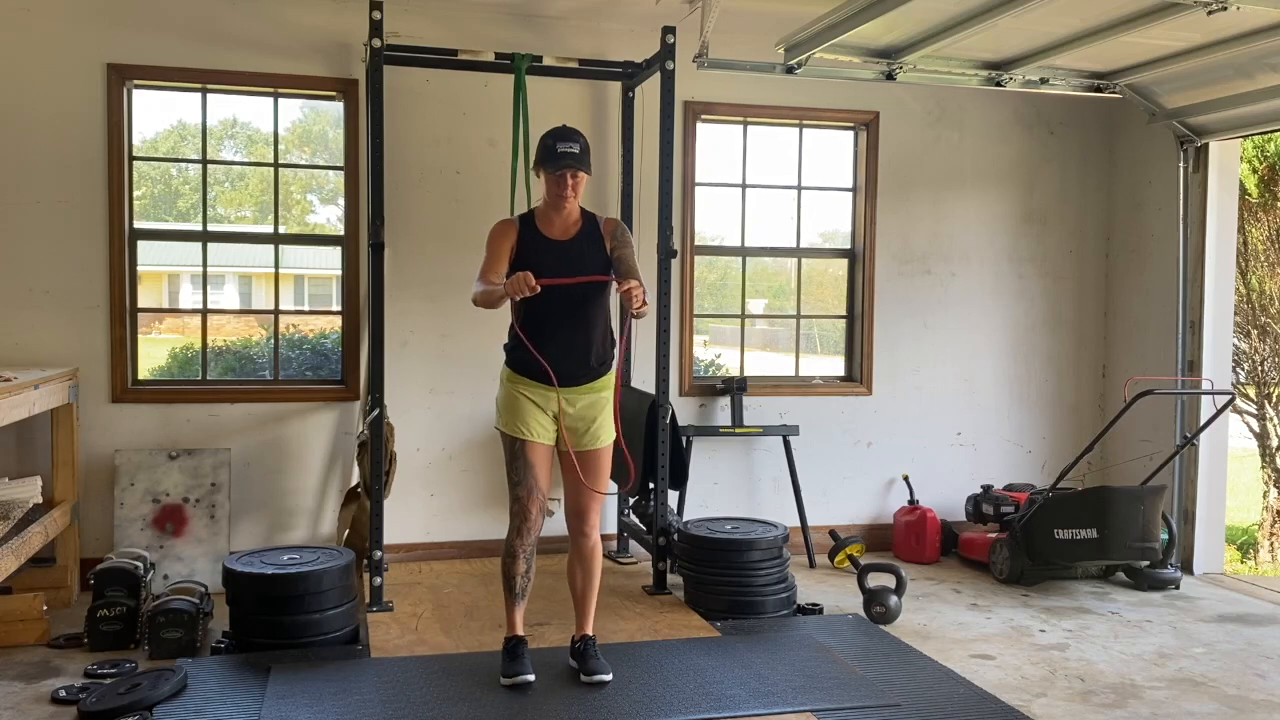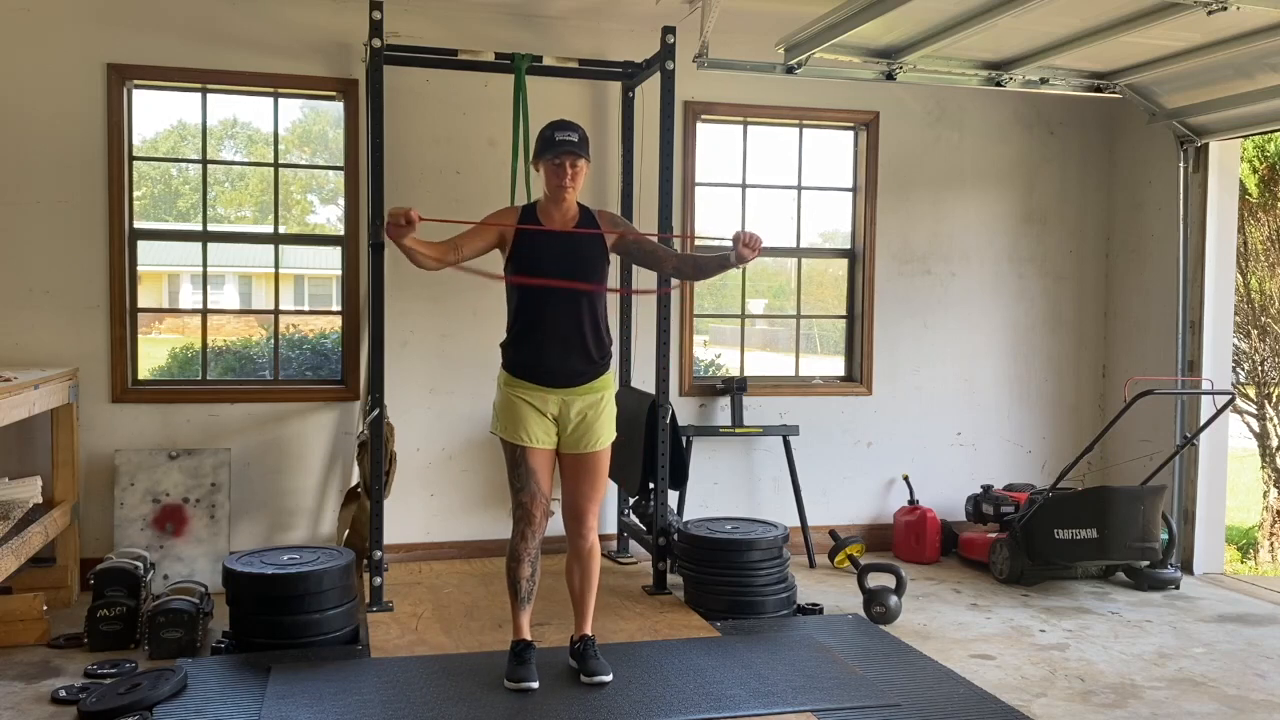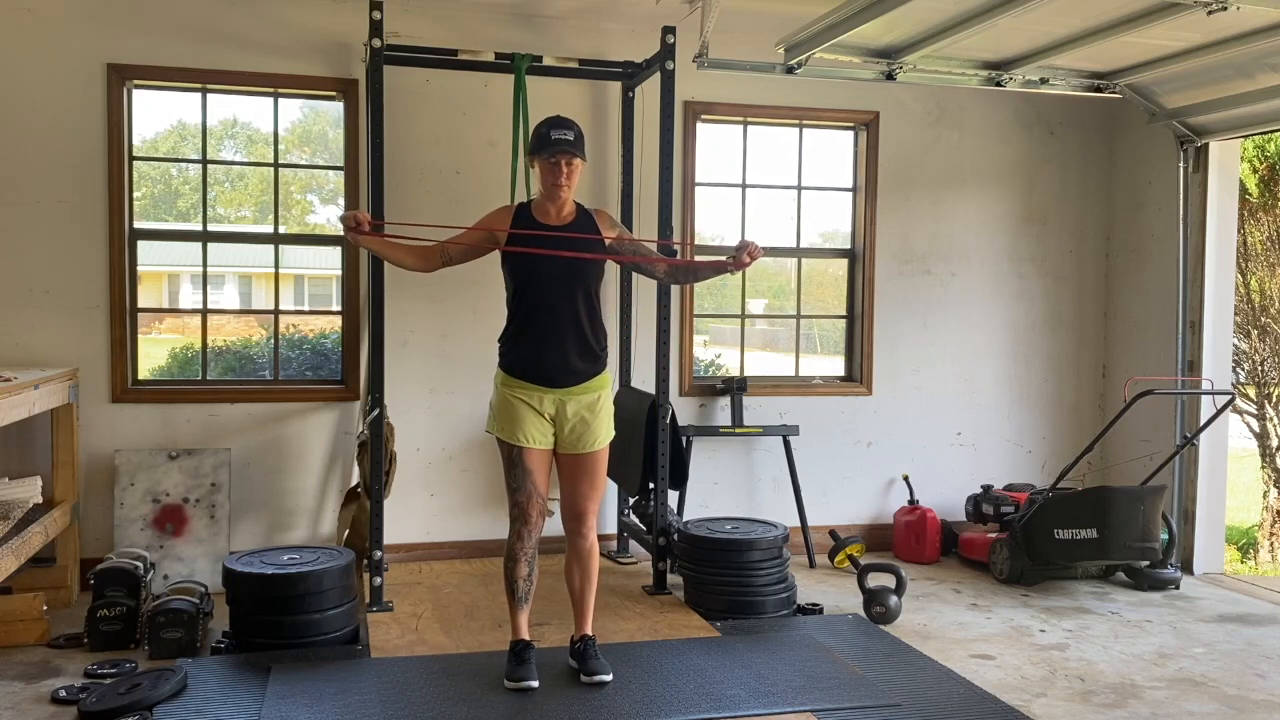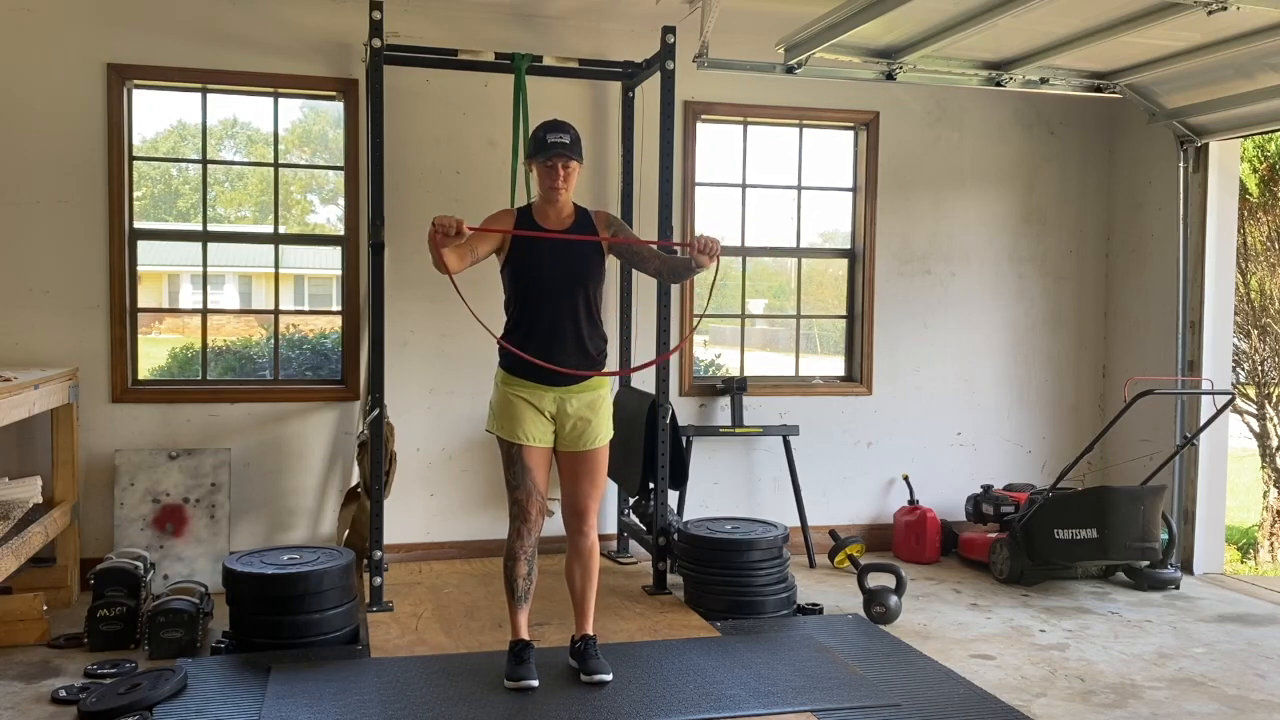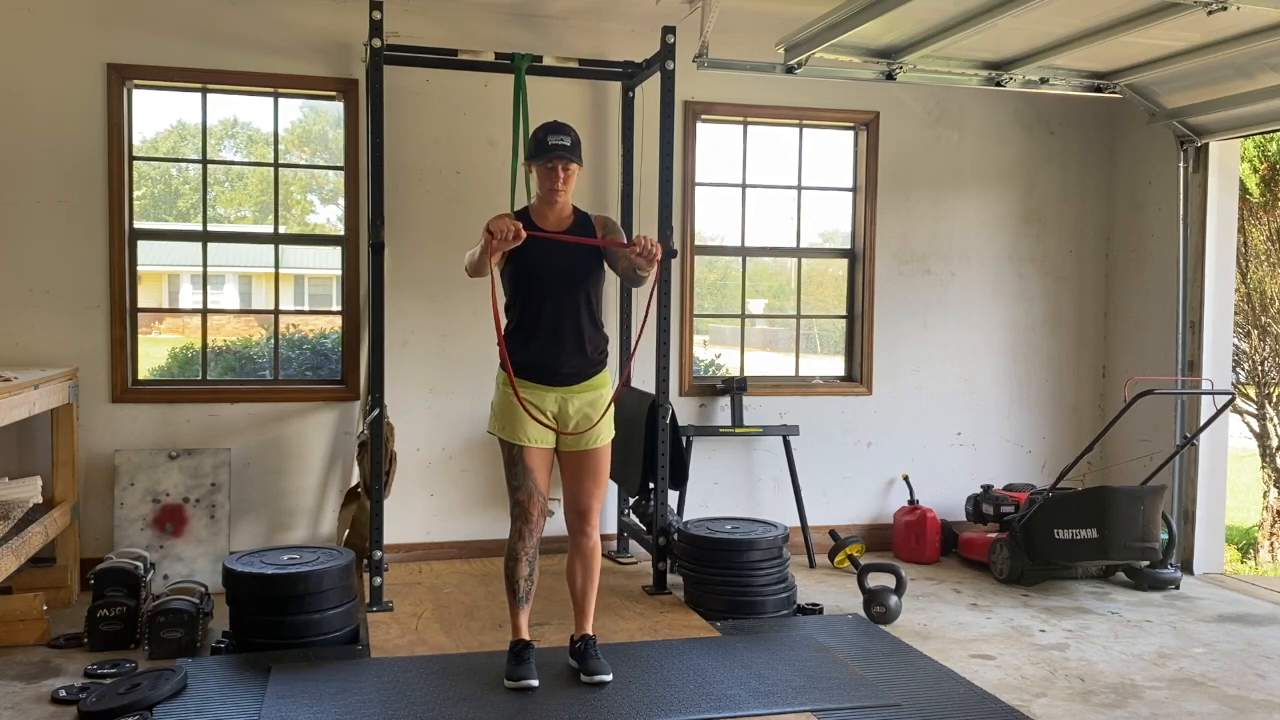
dt=0.7s
person 1, frame 1
left shoulder: (610, 232)
right shoulder: (510, 231)
left elbow: (633, 285)
right elbow: (480, 292)
left wrist: (636, 296)
right wrist: (506, 288)
left hip: (593, 392)
right hip: (528, 389)
left knee: (587, 524)
right knee: (526, 518)
left ankle: (584, 638)
right ankle: (515, 639)
person 1, frame 2
left shoulder: (605, 227)
right shoulder: (511, 223)
left elbow: (676, 264)
right elbow: (440, 256)
left wrist: (730, 258)
right wrist: (401, 236)
left hip: (591, 392)
right hip: (526, 392)
left knee: (584, 524)
right knee: (529, 521)
left ankle: (584, 639)
right ankle: (521, 643)
person 1, frame 3
left shoulder: (602, 225)
right shoulder: (506, 222)
left elbow: (664, 269)
right elbow: (431, 258)
left wrist: (728, 264)
right wrist: (366, 238)
left hip: (588, 392)
right hip: (523, 391)
left knee: (583, 523)
right knee: (526, 522)
left ankle: (583, 638)
right ankle: (520, 642)
person 1, frame 4
left shoulder: (601, 225)
right shoulder: (507, 224)
left elbow: (661, 266)
right elbow: (453, 262)
left wrist: (693, 261)
right wrist: (440, 243)
left hip: (588, 390)
right hip: (523, 390)
left knee: (584, 522)
right knee: (526, 520)
left ankle: (584, 638)
right ankle: (520, 642)
person 1, frame 5
left shoulder: (600, 228)
right shoulder: (509, 225)
left elbow: (631, 273)
right elbow: (473, 267)
left wrist: (645, 262)
right wrist: (491, 246)
left hip: (590, 390)
right hip: (524, 391)
left knee: (586, 522)
right knee: (527, 520)
left ankle: (584, 638)
right ankle: (520, 642)
